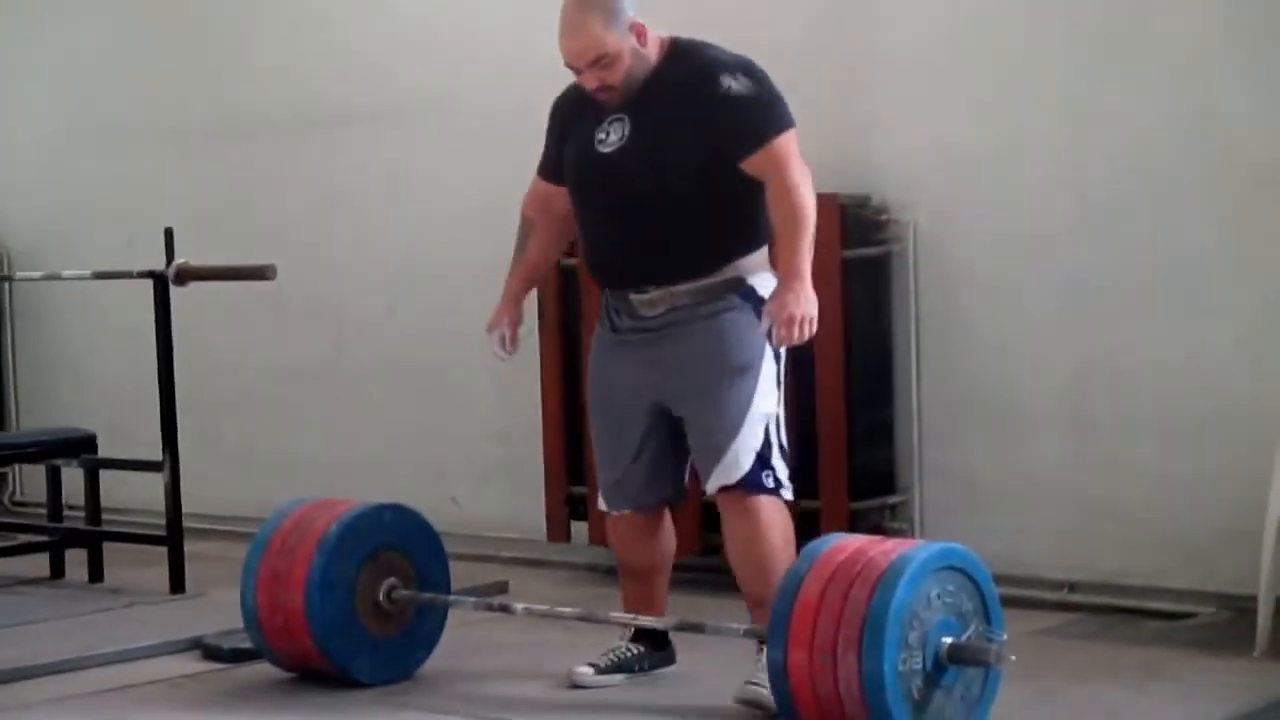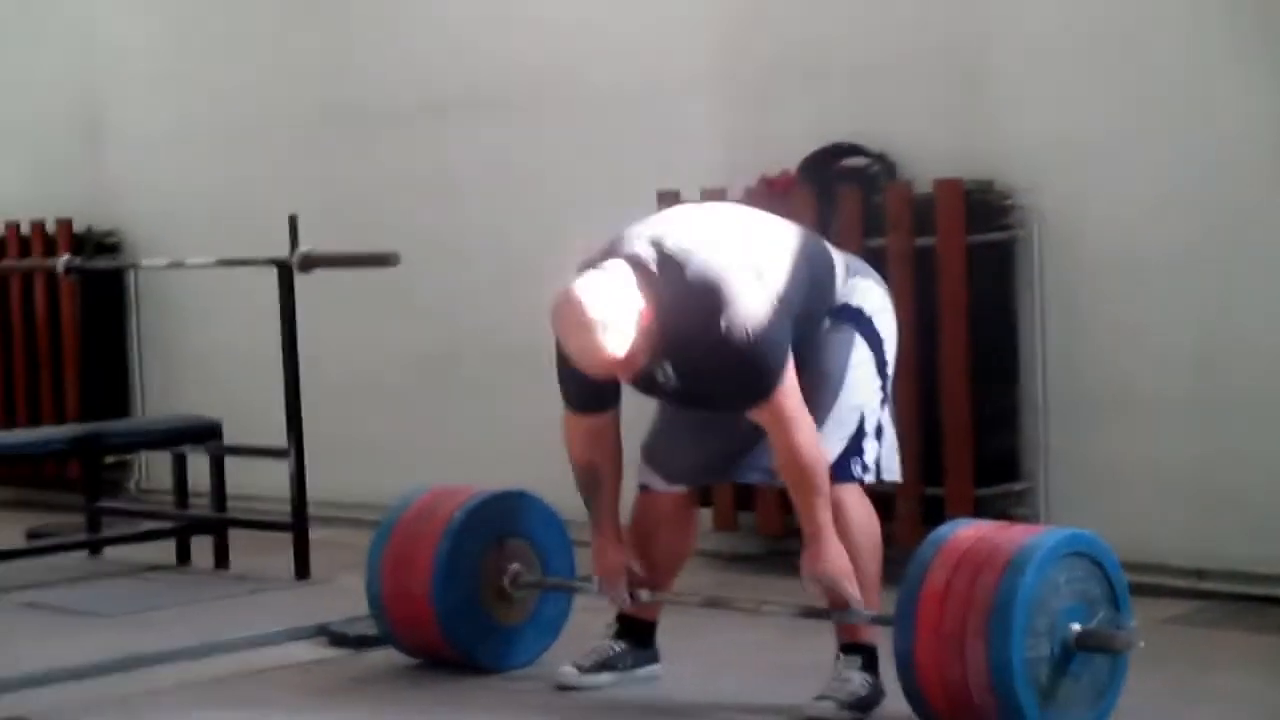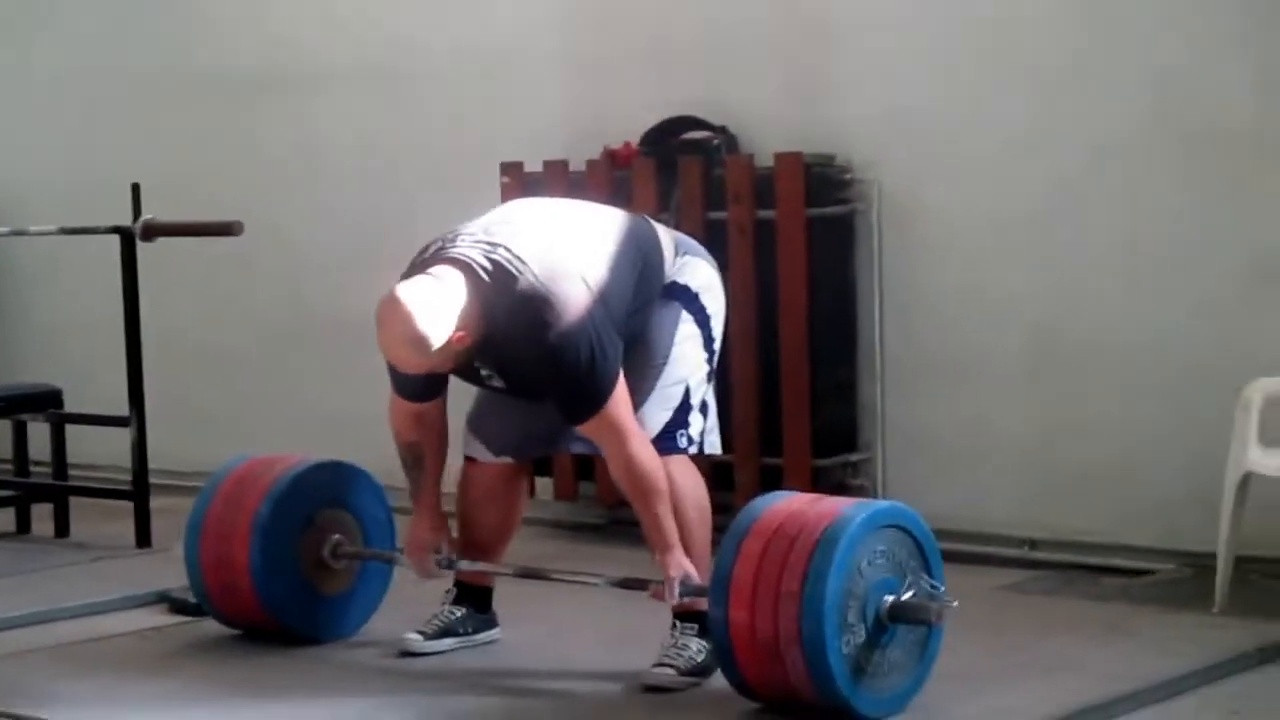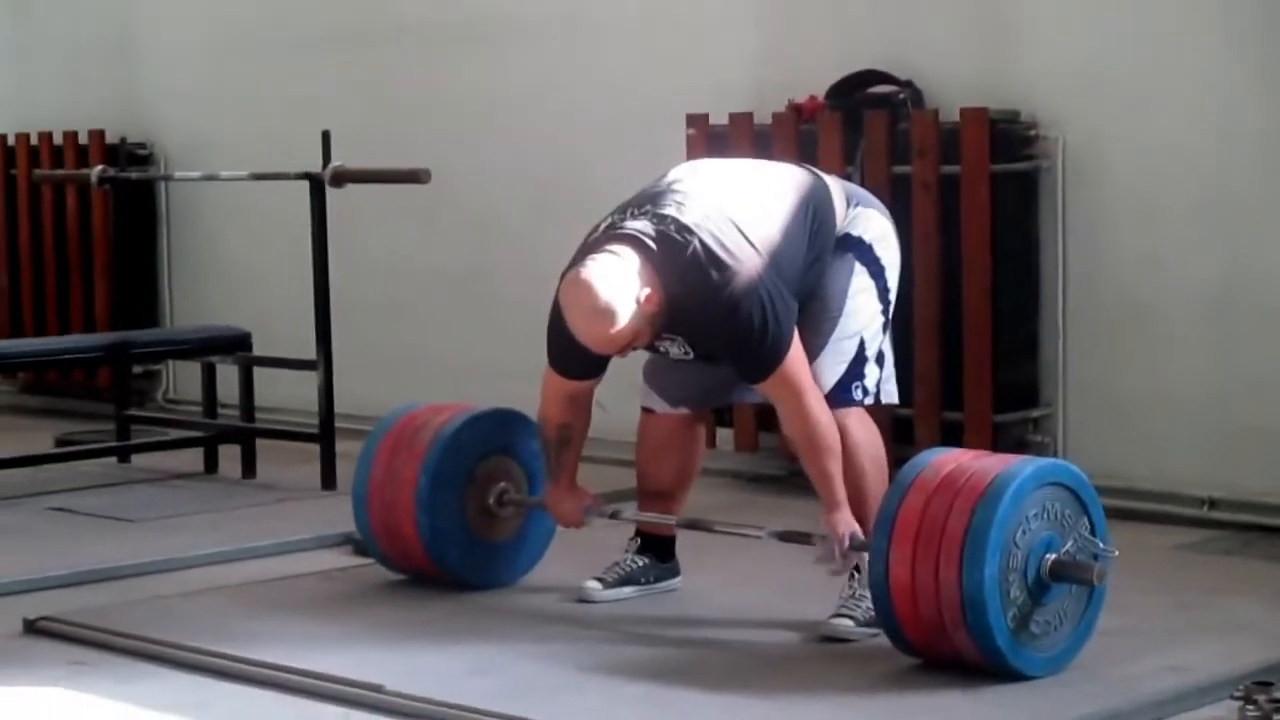
dt=1s
person 1, frame 1
left shoulder: (719, 83)
right shoulder: (574, 110)
left elbow: (785, 177)
right elbow: (548, 208)
left wrist: (794, 280)
right wrist: (513, 294)
left hip: (721, 307)
right hip: (625, 320)
left knee: (741, 477)
right knee: (628, 493)
right ankle: (647, 638)
person 1, frame 2
left shoulder: (725, 308)
right shoulder: (587, 317)
left elbow: (790, 435)
right elbow: (587, 435)
left wrist: (822, 541)
right wrist: (606, 537)
left hip: (832, 315)
left knee: (831, 474)
right knee: (665, 477)
left ankle: (859, 663)
right ankle: (633, 638)
person 1, frame 3
left shoulder: (557, 326)
right shoulder: (417, 308)
left elbow: (621, 445)
right elbow: (416, 414)
left wrist: (668, 550)
right wrist: (427, 514)
left hip: (669, 286)
left knee: (660, 446)
right knee: (490, 446)
left ankle: (694, 629)
right ankle: (472, 604)
person 1, frame 4
left shoulder: (733, 293)
right shoulder: (587, 295)
left elbow: (799, 403)
right elbow: (564, 395)
left wrist: (836, 510)
right wrist: (561, 485)
left hip: (844, 237)
left knee: (837, 401)
right knee: (667, 398)
left ankle: (871, 578)
right ankle: (653, 552)
